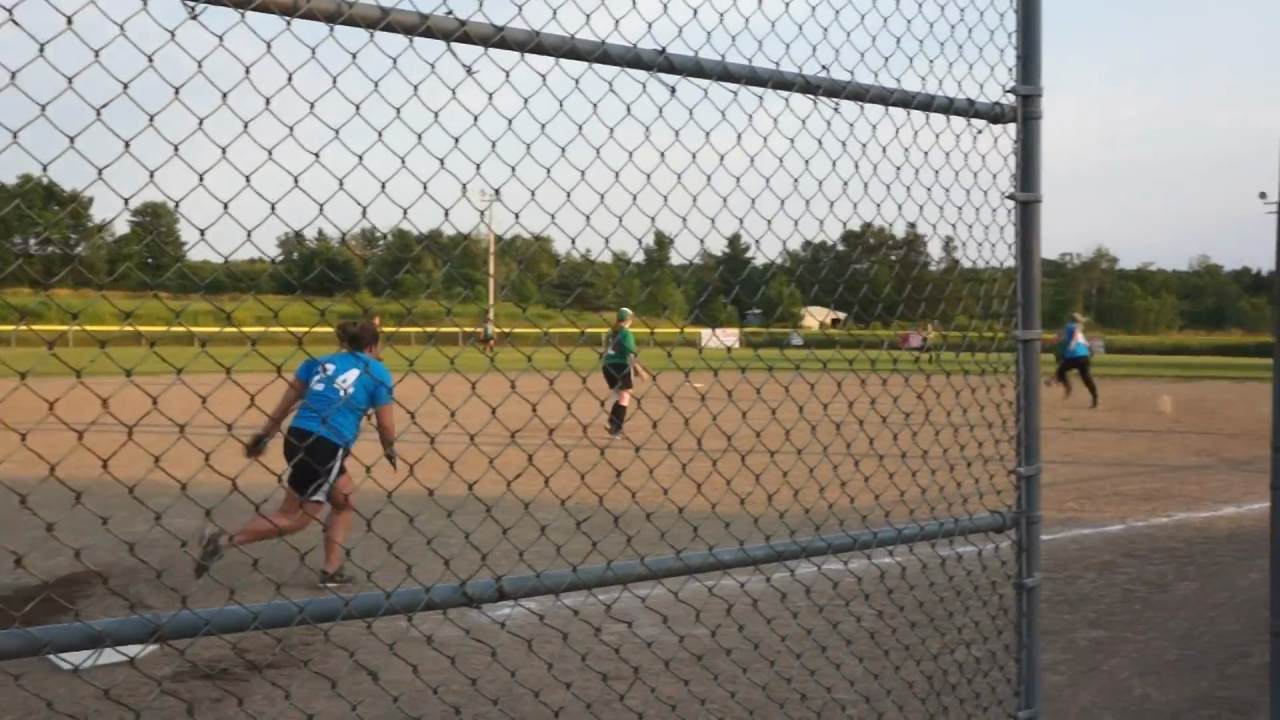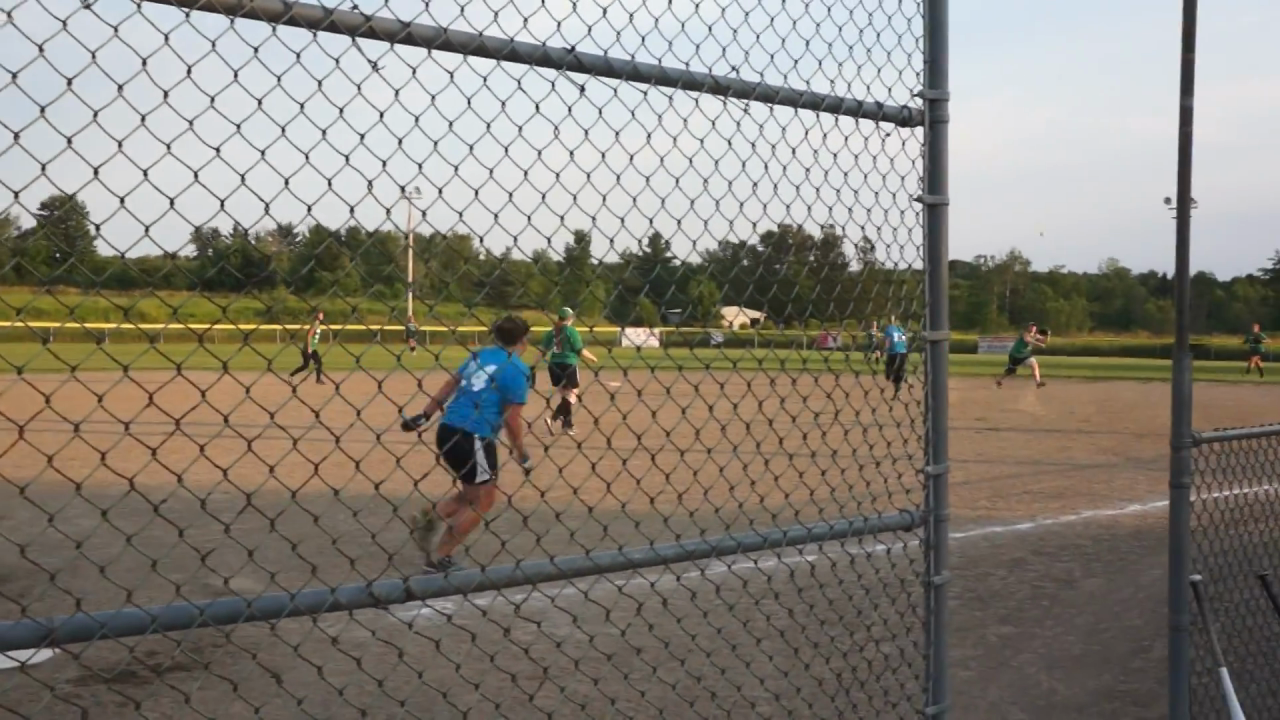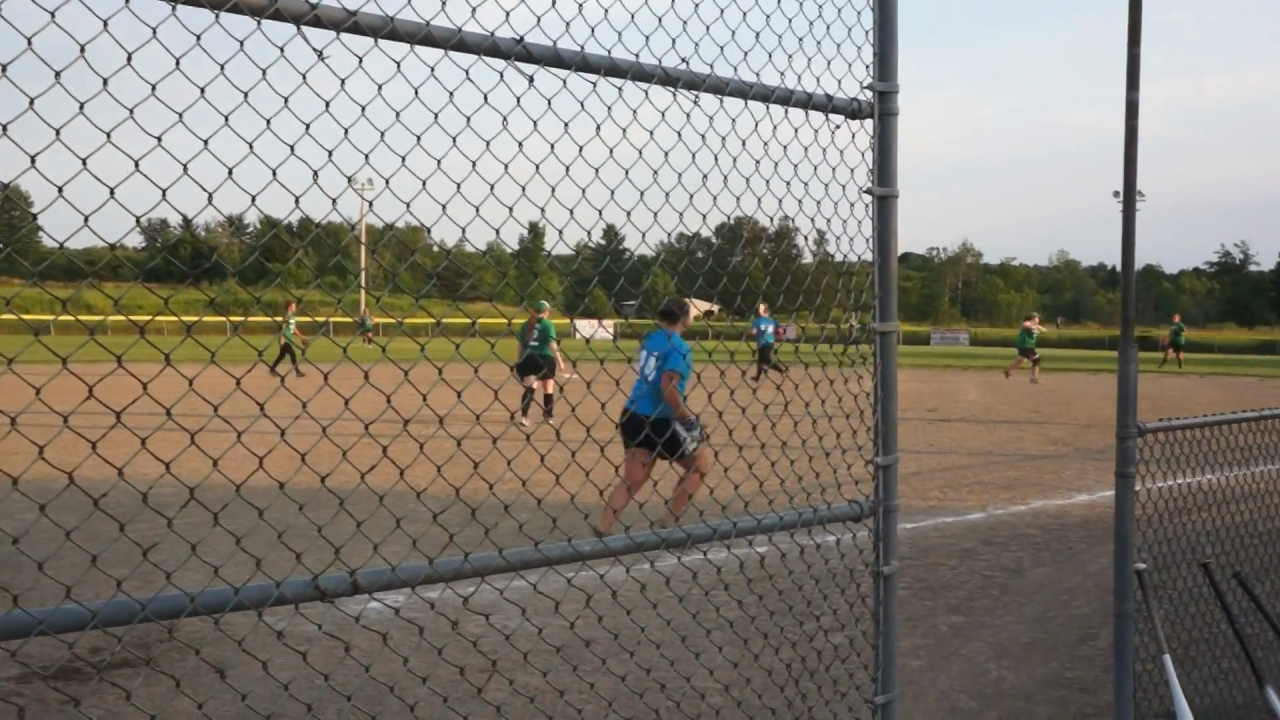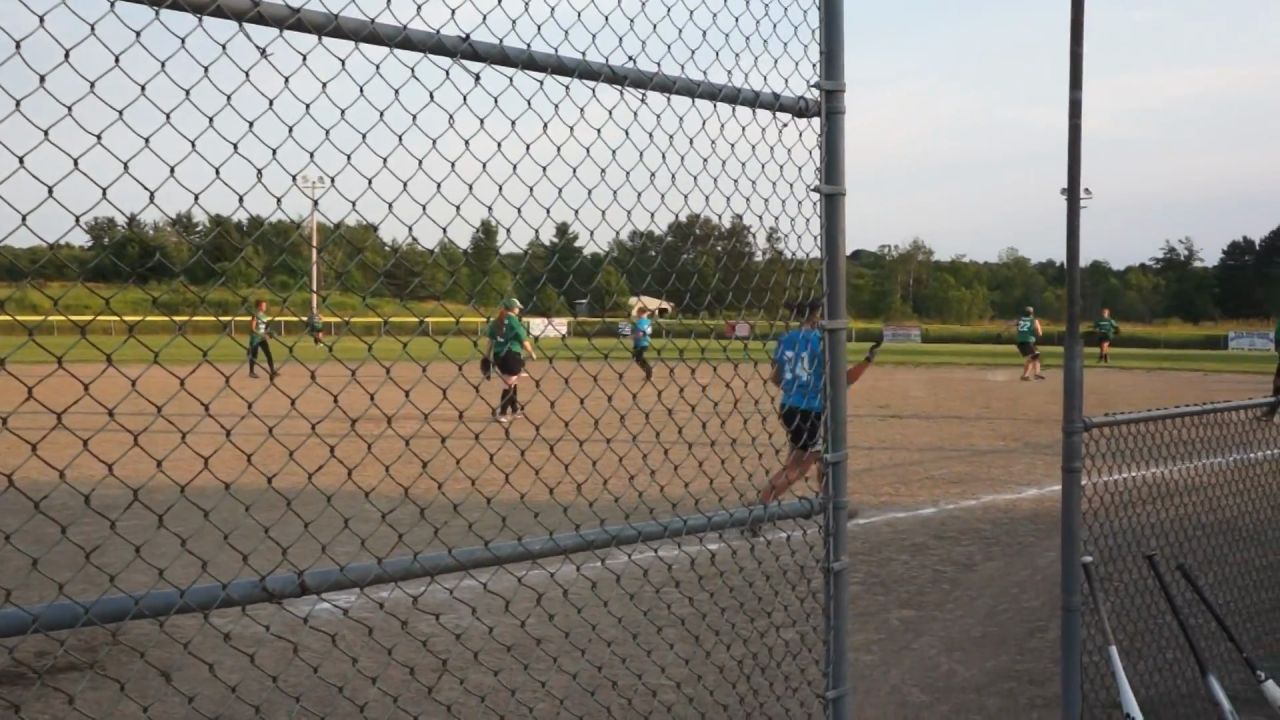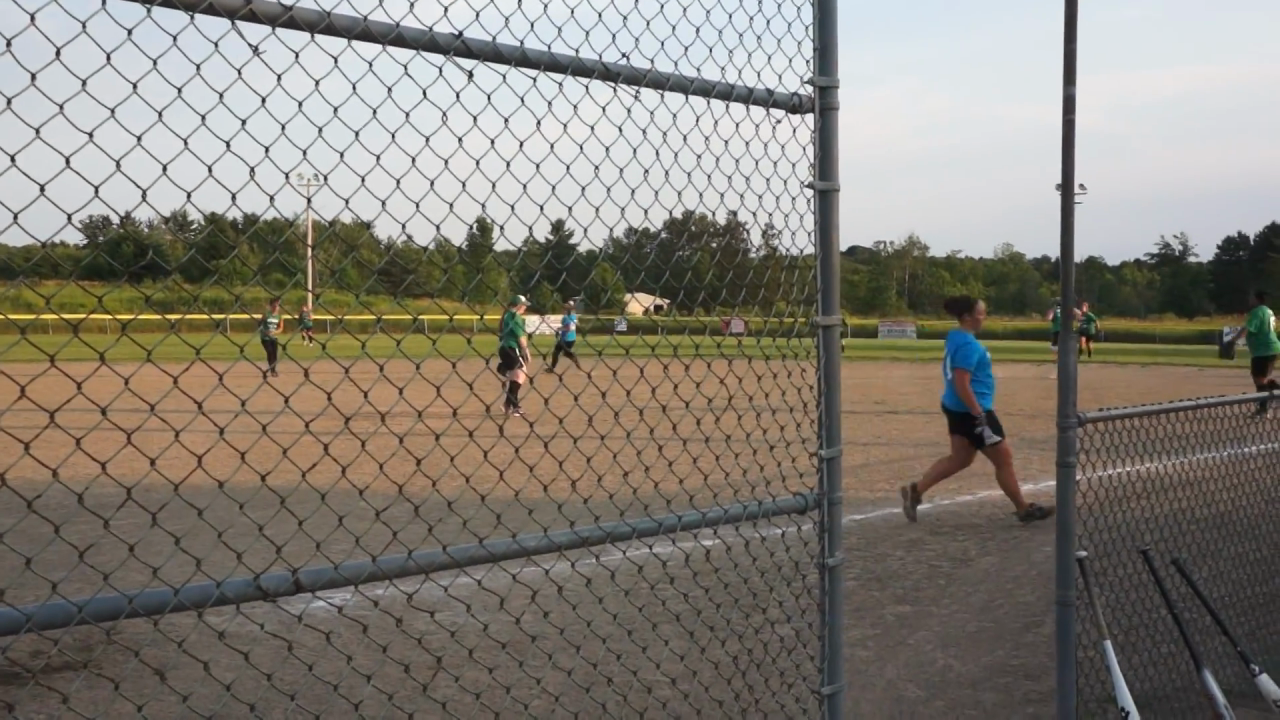
dt=0.4s
person 1, frame 1
left shoulder: (320, 361)
right shoulder: (379, 373)
left elbow: (288, 401)
right elbow: (385, 423)
left wrist: (264, 435)
right wrist: (389, 450)
left hip: (298, 437)
right hip: (328, 446)
left knee: (344, 500)
right knee: (293, 519)
left ankle: (332, 570)
right ankle: (224, 541)
person 1, frame 2
left shoulder: (479, 355)
right shoulder: (517, 371)
left elbow: (449, 386)
right elbow: (512, 420)
left wrist: (423, 416)
right wrist: (523, 456)
left hip: (448, 432)
right hip: (470, 438)
left knee: (475, 495)
right knee: (481, 502)
left ankle: (432, 516)
right ankle: (439, 558)
person 1, frame 3
left shoulder: (650, 339)
right shoulder: (678, 347)
right elbow: (667, 388)
right wrist: (689, 419)
left hip: (635, 415)
right hip: (661, 420)
left knee: (633, 481)
right knee: (700, 464)
left ankle: (602, 532)
right ankle: (670, 520)
person 1, frame 4
left shoulder: (786, 339)
right shoulder: (824, 343)
left elbow: (775, 377)
right elbow: (846, 379)
right wrist: (869, 359)
left hip: (791, 409)
right hip: (811, 411)
right knee: (795, 468)
person 1, frame 5
left shoulder: (955, 336)
right shoulder: (968, 344)
right elbow: (961, 384)
right wrist: (979, 415)
left hip: (957, 408)
right hip: (970, 410)
left knee: (960, 458)
right knee: (1004, 459)
left ankle: (915, 490)
right ankle: (1023, 508)
